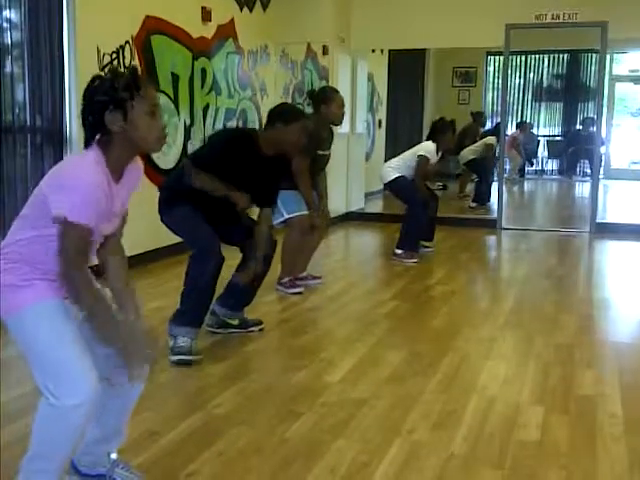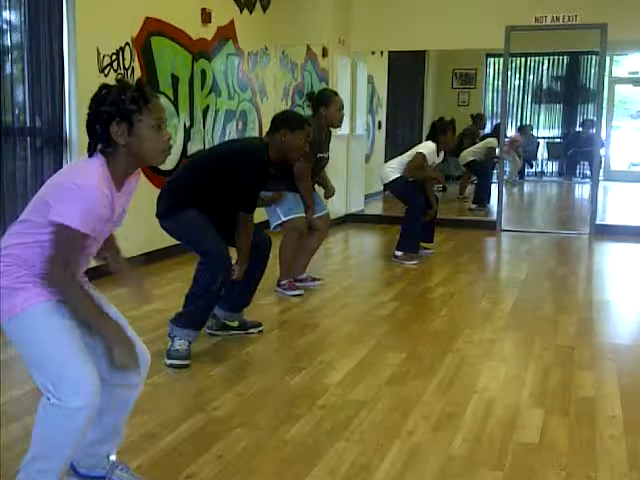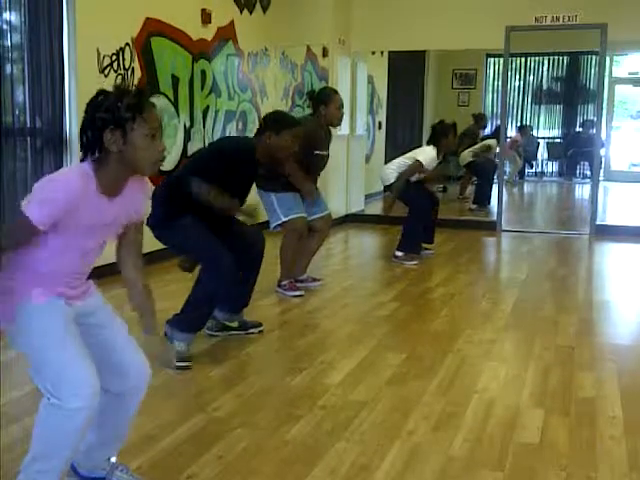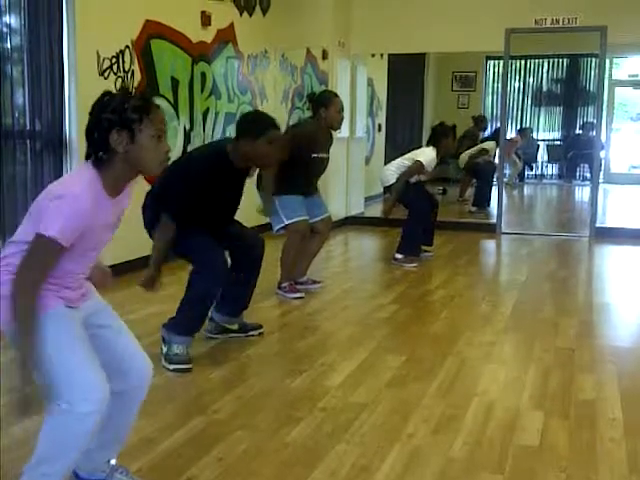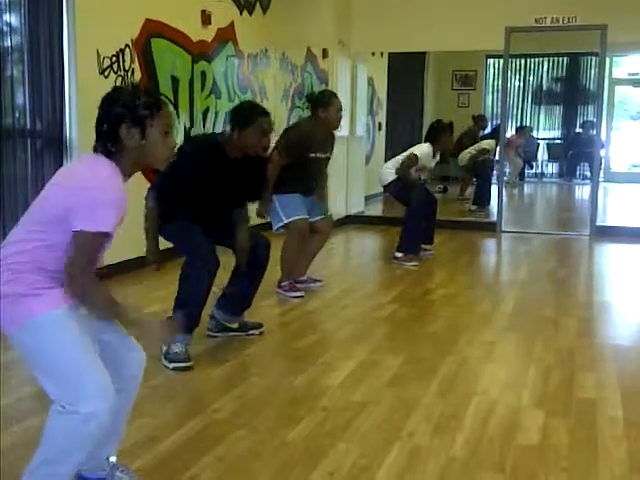
dt=0.3s
person 1, frame 1
left shoulder: (130, 170)
right shoulder: (84, 178)
left elbow: (110, 247)
right elbow: (73, 273)
left wrist: (132, 318)
right wrist: (121, 337)
left hip: (67, 282)
left knee: (135, 361)
right knee: (77, 388)
person 1, frame 2
left shoulder: (126, 178)
right shoulder: (87, 186)
right elbow: (58, 275)
left wrist: (117, 261)
right wrist: (112, 337)
left hip: (65, 285)
left knee: (132, 364)
right knee: (78, 390)
person 1, frame 3
left shoulder: (136, 188)
right shoulder: (66, 189)
left elbow: (131, 262)
left wrist: (152, 334)
left hip: (77, 291)
left knee: (131, 374)
right knee: (78, 390)
person 1, frame 4
left shoulder: (120, 185)
right shoulder: (77, 198)
left hip: (73, 292)
right hip: (32, 297)
left knee: (134, 372)
right knee: (88, 394)
person 1, frame 5
left shoulder: (95, 167)
right shoulder: (105, 189)
right elbow: (79, 279)
left hip: (56, 284)
left knee: (128, 362)
right knee: (92, 397)
person 2, frame 1
left shoulder: (278, 163)
right shoulder: (236, 141)
left elbow: (265, 213)
right elbow: (191, 172)
left wrist: (255, 261)
right wrist: (233, 195)
left hip: (220, 207)
right hip: (181, 201)
left knee: (266, 245)
right knee: (209, 251)
left ankle: (225, 313)
right ankle: (182, 332)
person 2, frame 2
left shoulder: (259, 153)
right shoulder: (255, 158)
left elbow: (239, 203)
right elbow: (244, 216)
left wrist: (271, 200)
right wrist: (242, 261)
left hip: (207, 205)
right hip: (178, 205)
left knee: (260, 243)
right knee: (217, 257)
left ankle: (225, 316)
right ankle: (181, 333)
person 2, frame 3
left shoulder: (250, 155)
right shoulder: (239, 153)
right elbow: (198, 187)
right wrist: (237, 209)
left hip: (198, 212)
right hip: (171, 213)
left knee: (253, 241)
right knee: (221, 264)
left ankle: (225, 316)
right ankle: (179, 335)
person 2, frame 4
left shoulder: (240, 158)
right shoulder: (206, 167)
right elbow: (171, 219)
right wrist: (154, 270)
right hip: (165, 214)
left knee: (251, 246)
right knee: (214, 264)
left ankle: (224, 319)
right ankle: (175, 338)
person 2, frame 5
left shoulder: (255, 163)
right shoulder: (199, 152)
left elbow: (242, 205)
right elbow: (157, 196)
left wrist: (242, 236)
right wrist: (152, 243)
left hip: (215, 213)
right hip: (175, 211)
left knee: (258, 247)
right knee: (204, 258)
left ankle: (226, 317)
right ankle: (176, 337)
person 3, frame 1
left shoulder: (327, 132)
left elbow: (319, 169)
right elbow: (300, 170)
left wrist: (323, 200)
right wrist: (312, 206)
left hip: (298, 182)
right hip: (279, 181)
left knee: (321, 221)
right knee: (300, 223)
left ankle: (299, 273)
right ankle: (284, 278)
person 3, frame 2
left shoulder: (325, 133)
left elbow: (316, 167)
right elbow: (301, 173)
left wrist: (327, 184)
right wrist: (310, 206)
left hip: (298, 184)
right hip: (276, 183)
left knee: (321, 224)
right knee: (297, 226)
left ankle: (298, 274)
right ankle: (283, 280)
person 3, frame 3
left shoulder: (325, 132)
right shoulder: (306, 130)
left wrist: (309, 188)
right wrist: (306, 187)
left hip: (301, 185)
right hip: (276, 183)
left knee: (322, 225)
right knee: (297, 227)
left ankle: (299, 275)
right ankle: (284, 281)
person 3, frame 4
left shoulder: (326, 136)
right shoulder: (303, 132)
left wrist: (314, 192)
right wrist: (268, 197)
left hip: (304, 188)
right hip: (281, 187)
left knee: (323, 227)
right knee: (299, 229)
left ankle: (299, 277)
right ankle: (284, 283)
person 3, frame 5
left shoulder: (328, 136)
right shoulder: (300, 133)
left elbow: (320, 170)
right elbow: (274, 164)
left wrist: (322, 196)
right wrist: (265, 201)
left hip: (305, 187)
right hip: (281, 187)
left knee: (323, 227)
right knee: (299, 229)
left ankle: (299, 276)
right ankle: (284, 282)
person 4, frame 1
left shoulder: (438, 150)
right shoulder: (429, 148)
left elbow: (425, 176)
right elbow: (418, 179)
left wrist: (429, 200)
right wrist: (426, 200)
left hip: (405, 175)
right hip: (392, 174)
left knee: (432, 200)
right knee: (417, 203)
left ankle: (421, 241)
right ankle: (403, 250)
person 4, frame 2
left shoulder: (440, 153)
right shoulder: (429, 149)
left elbow: (426, 179)
right elbow: (407, 171)
left wrist: (433, 203)
right wrist: (432, 175)
left hip: (408, 176)
right hip: (392, 174)
left knee: (429, 203)
right knee: (416, 204)
left ankle: (421, 243)
right ankle: (402, 252)
person 4, frame 3
left shoulder: (438, 154)
right shoulder: (430, 155)
left elbow: (425, 175)
right elbow: (403, 175)
right wrist: (391, 199)
left hip: (409, 177)
right hip: (392, 175)
left knee: (432, 202)
right knee: (420, 205)
left ankle: (422, 244)
right ankle: (403, 252)
person 4, frame 4
left shoulder: (435, 154)
right shoulder: (430, 156)
left elbow: (421, 174)
right elbow: (403, 177)
right wrist: (391, 201)
left hip: (408, 179)
right hip: (392, 177)
left knee: (431, 204)
right knee: (420, 207)
left ankle: (421, 246)
right ankle: (403, 254)
person 4, frame 5
left shoulder: (436, 153)
right shoulder: (425, 150)
left elbow: (421, 173)
right elbow: (400, 170)
right wrist: (417, 186)
left hip: (406, 177)
right hip: (391, 176)
left knee: (430, 202)
right knee: (417, 205)
left ankle: (422, 245)
right ankle: (402, 253)
